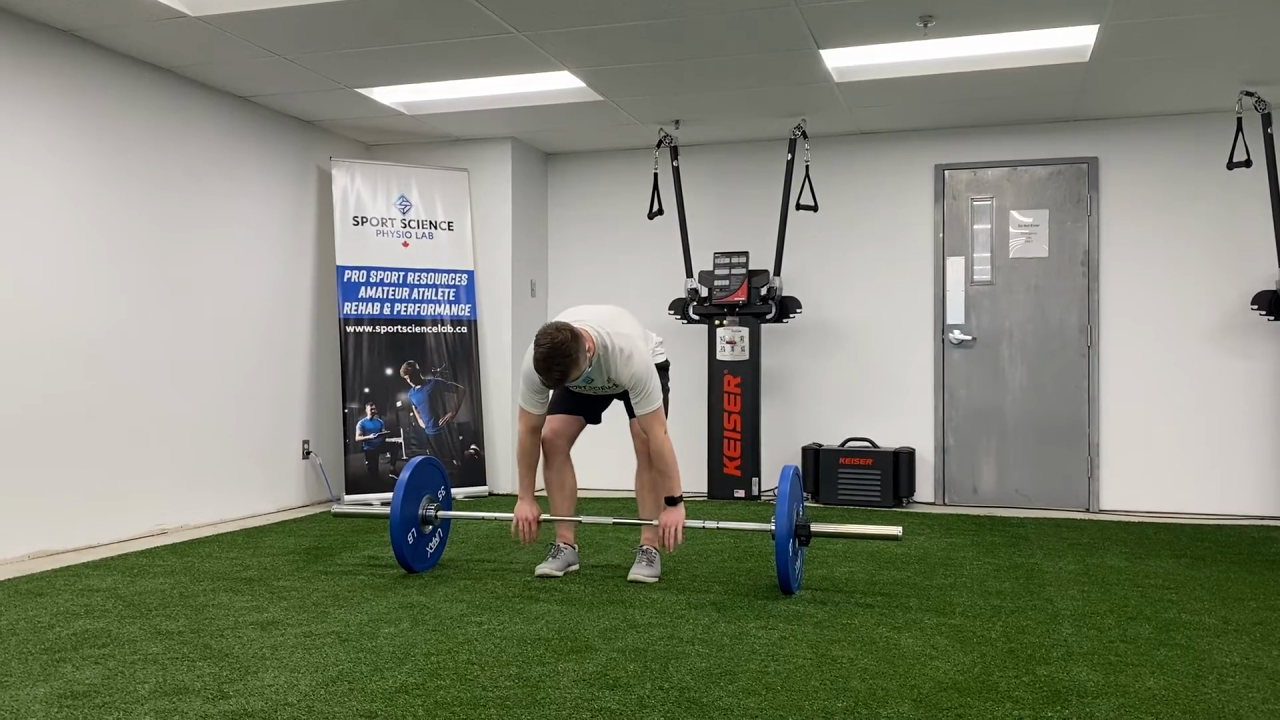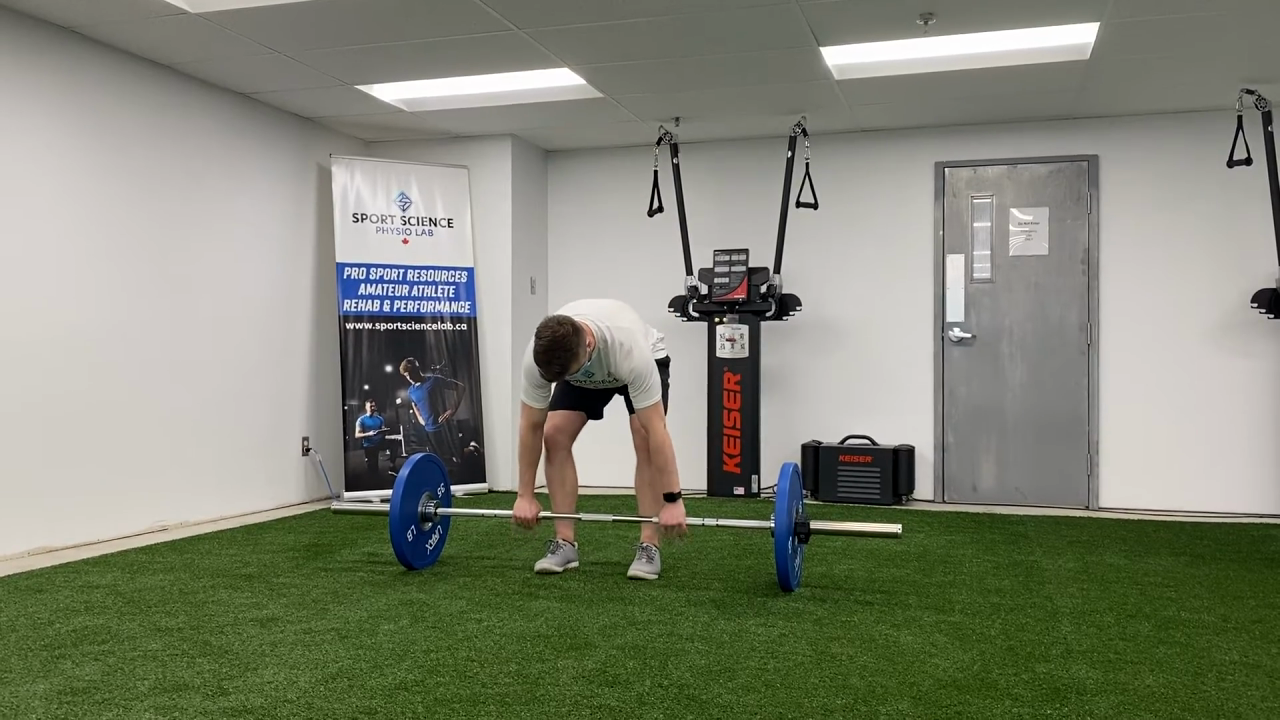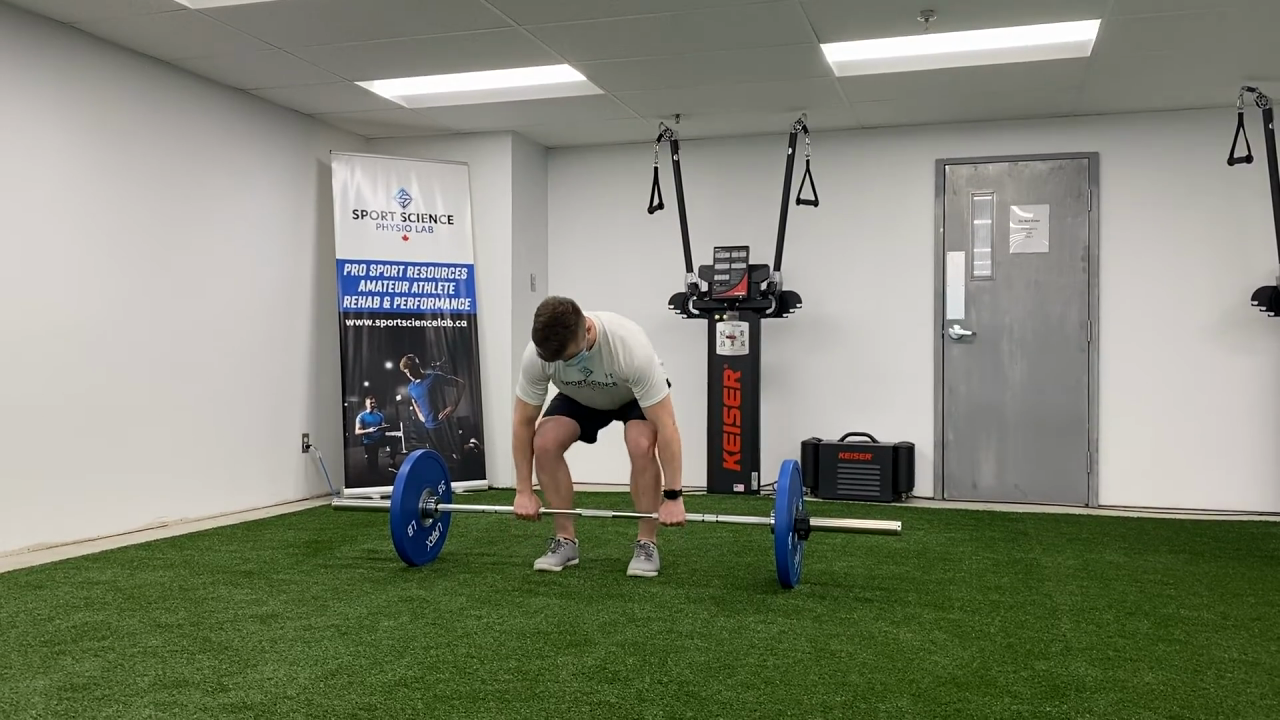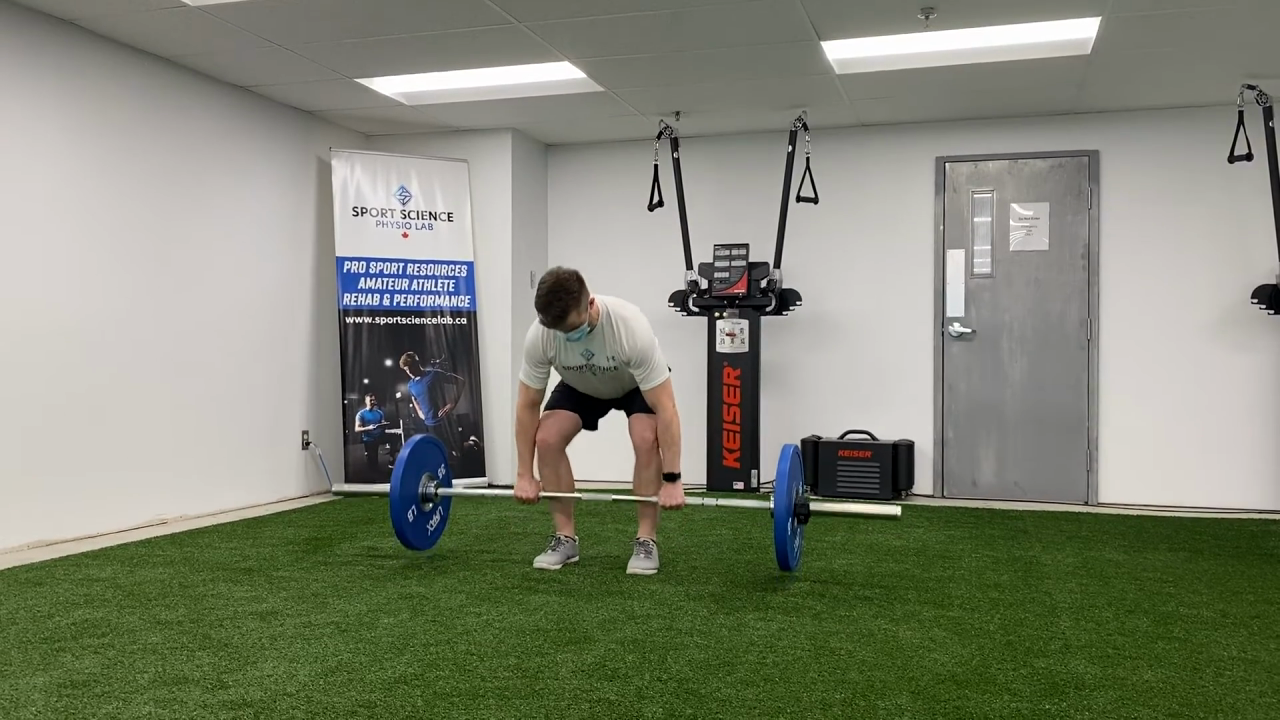
dt=0.4s
person 1, frame 1
left shoulder: (630, 355)
right shoulder: (539, 359)
left elbow: (658, 434)
right elbow: (529, 430)
left wrist: (674, 503)
right wrist: (525, 498)
left hip: (649, 364)
right hip: (583, 373)
left knee: (644, 440)
right knee: (552, 439)
left ankle: (649, 549)
right ankle: (565, 546)
person 1, frame 2
left shoulder: (630, 349)
right shoulder: (539, 355)
left elbow: (656, 430)
right elbow: (531, 426)
left wrist: (672, 500)
right wrist: (525, 495)
left hip: (648, 359)
right hip: (587, 376)
left knee: (644, 438)
right knee: (554, 435)
left ankle: (649, 545)
right ankle: (564, 542)
person 1, frame 3
left shoulder: (631, 347)
right shoulder: (536, 354)
left elbow: (665, 425)
right elbow: (524, 421)
left wrist: (673, 496)
right wrist: (524, 491)
left hip: (634, 396)
right hip: (581, 397)
left knee: (641, 446)
right knee: (544, 443)
left ankle: (646, 543)
right ankle: (565, 539)
person 1, frame 4
left shoulder: (631, 328)
right shoulder: (540, 336)
left elbow: (665, 408)
right elbow: (527, 405)
left wrist: (672, 480)
right wrist: (524, 476)
left hip: (636, 386)
right hip: (581, 387)
left knee: (646, 439)
right knee: (546, 438)
left ankle: (645, 541)
right ankle: (565, 538)
